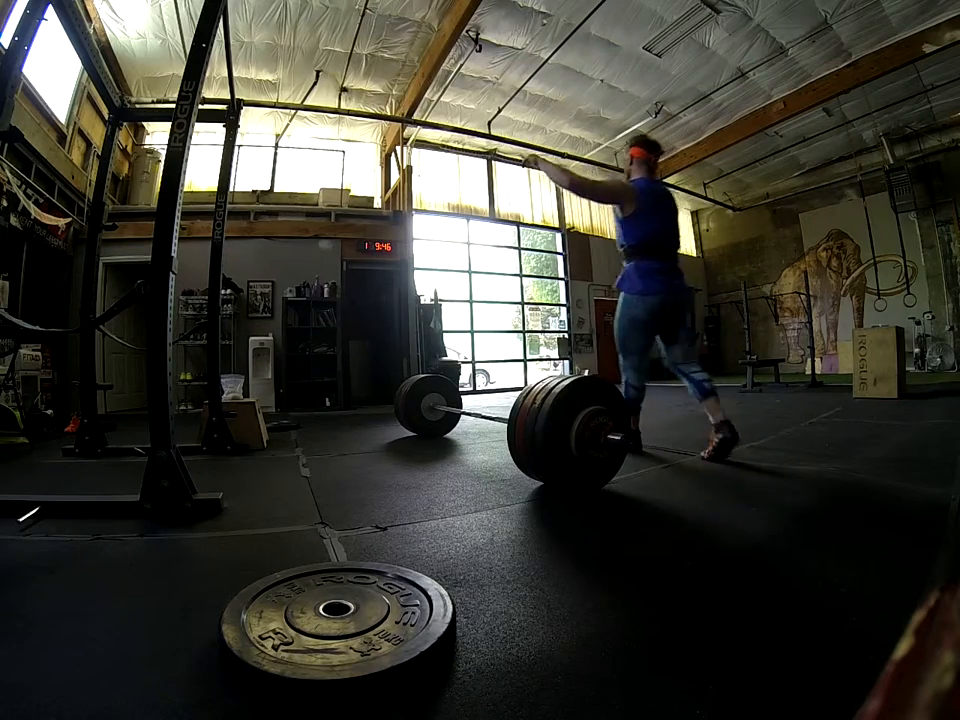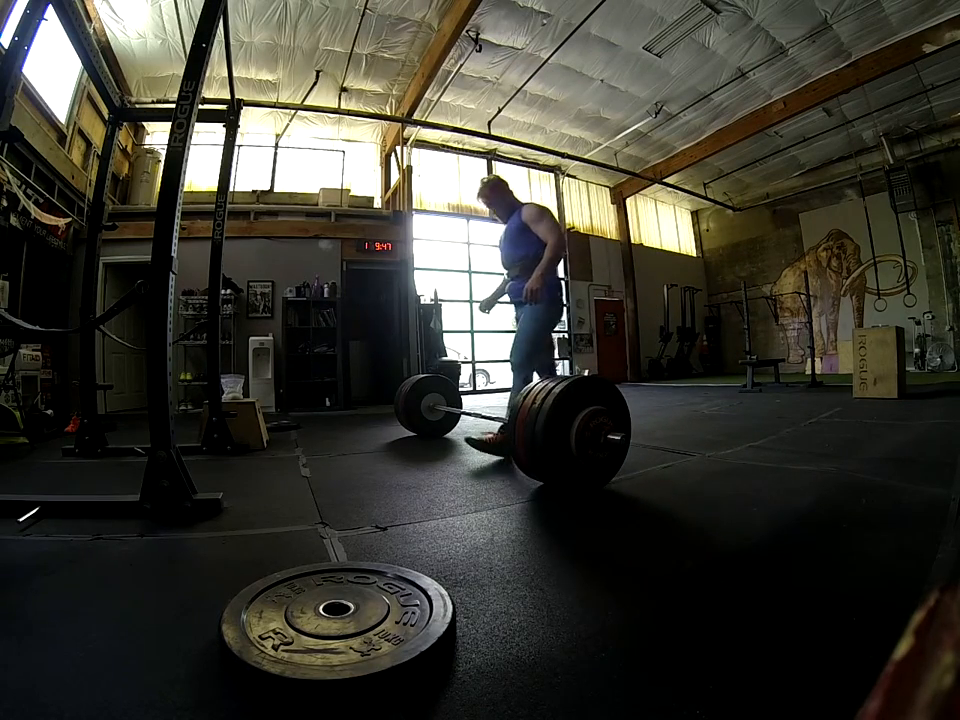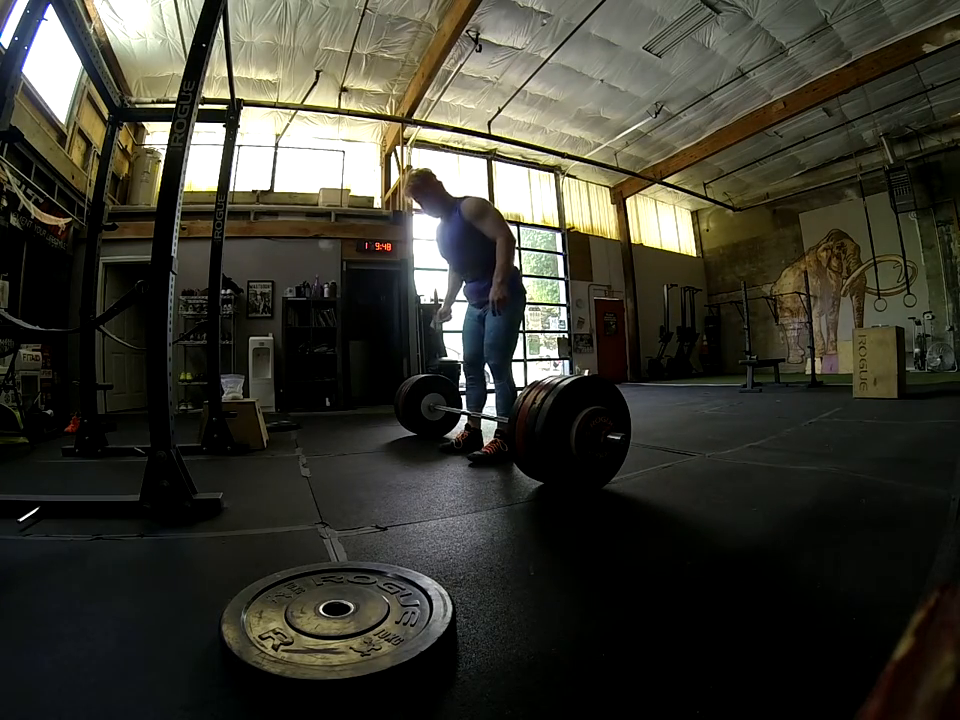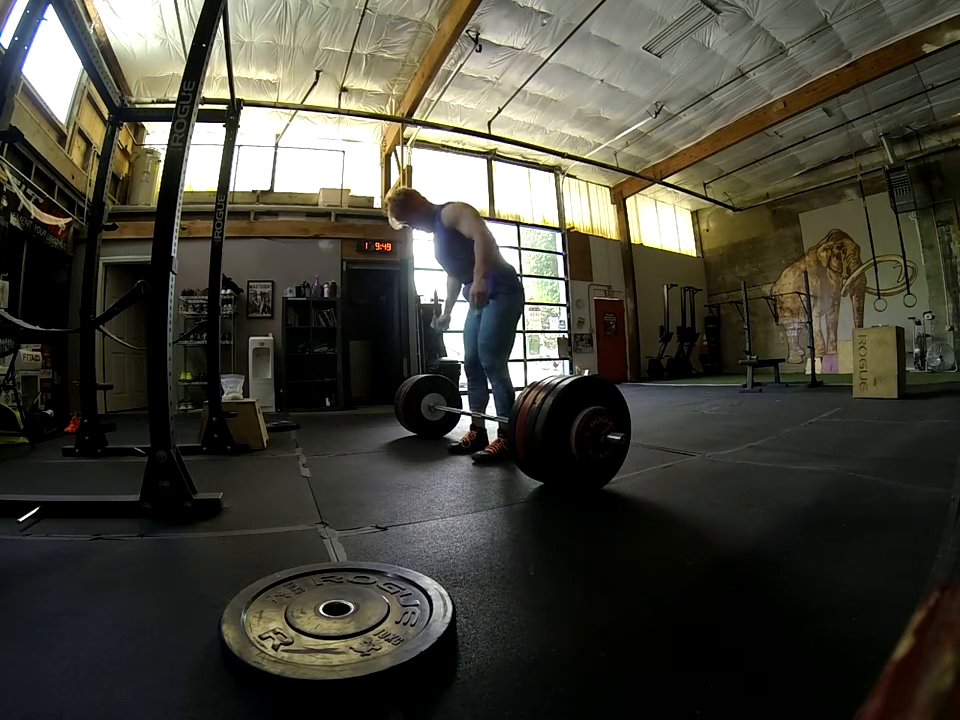
dt=1s
person 1, frame 1
left shoulder: (628, 192)
right shoulder: (666, 197)
left elbow: (571, 182)
left wrist: (541, 163)
left hip: (641, 288)
right hip: (673, 287)
left knee: (632, 365)
right knee: (683, 362)
left ankle: (630, 434)
right ankle: (722, 427)
person 1, frame 2
left shoulder: (531, 212)
right shoulder: (509, 228)
left elbow: (557, 241)
left wrist: (539, 276)
right wrist: (494, 296)
left hip: (541, 298)
right hip: (524, 301)
left knee: (521, 362)
right knee: (544, 368)
left ankle: (508, 434)
person 1, frame 3
left shoulder: (471, 207)
right shoulder: (442, 229)
left elbow: (505, 238)
left wrist: (499, 283)
right wrist: (447, 302)
left hip: (503, 296)
right hip: (476, 302)
left knee: (497, 365)
right knee: (472, 365)
left ankle: (504, 439)
right ankle: (472, 431)
person 1, frame 4
left shoulder: (451, 212)
right shoulder: (438, 235)
left elbow: (481, 235)
left wrist: (479, 280)
right wrist: (446, 311)
left hip: (499, 293)
right hip: (480, 299)
left knee: (492, 364)
right knee: (473, 364)
left ankle: (507, 437)
right ankle: (478, 431)
